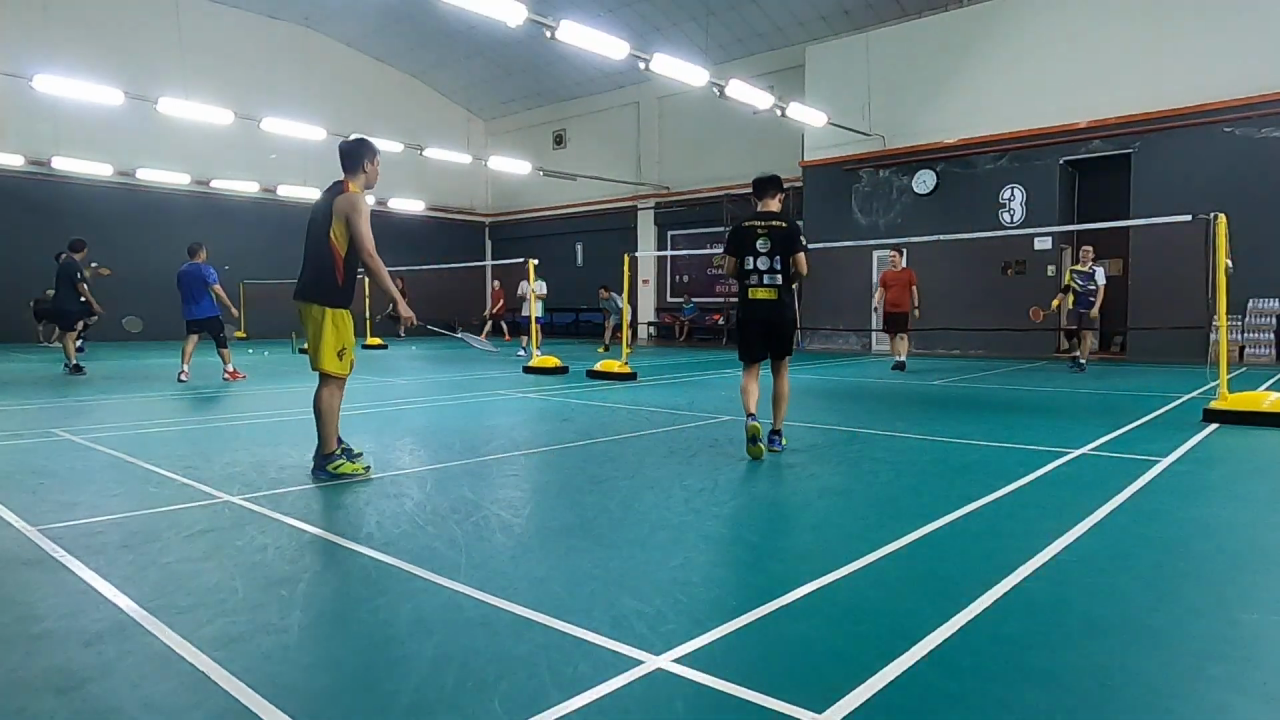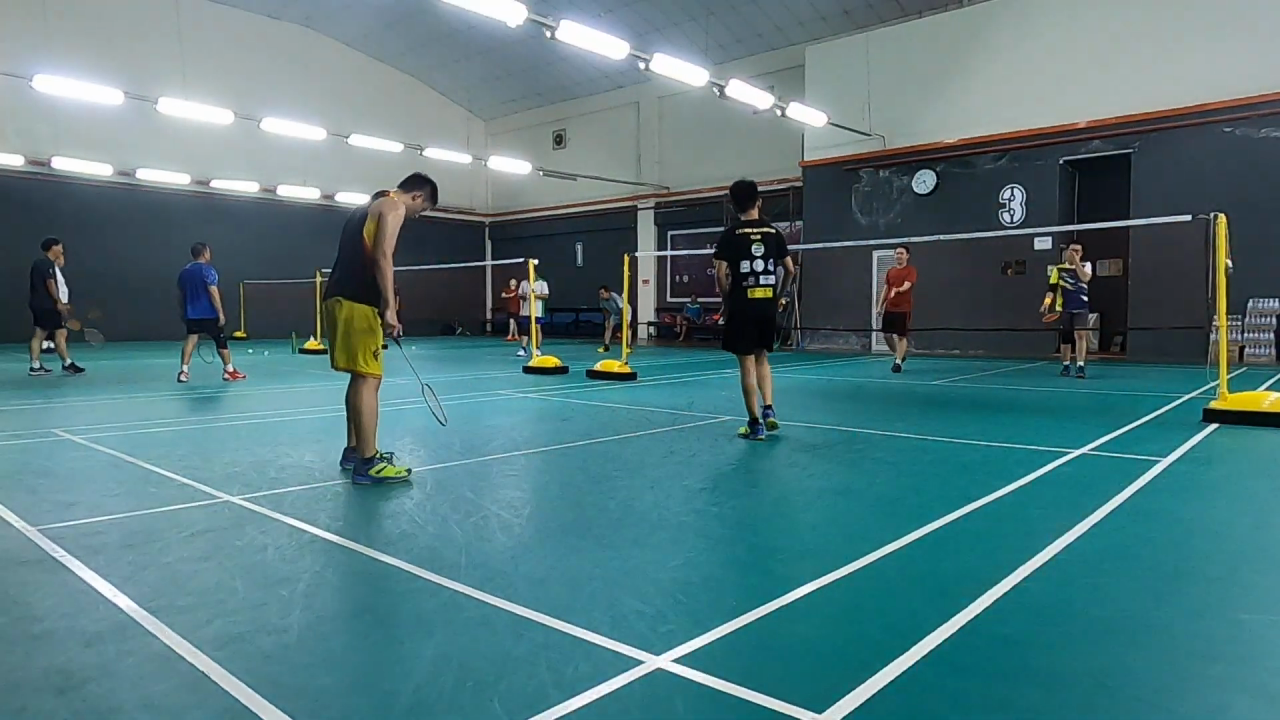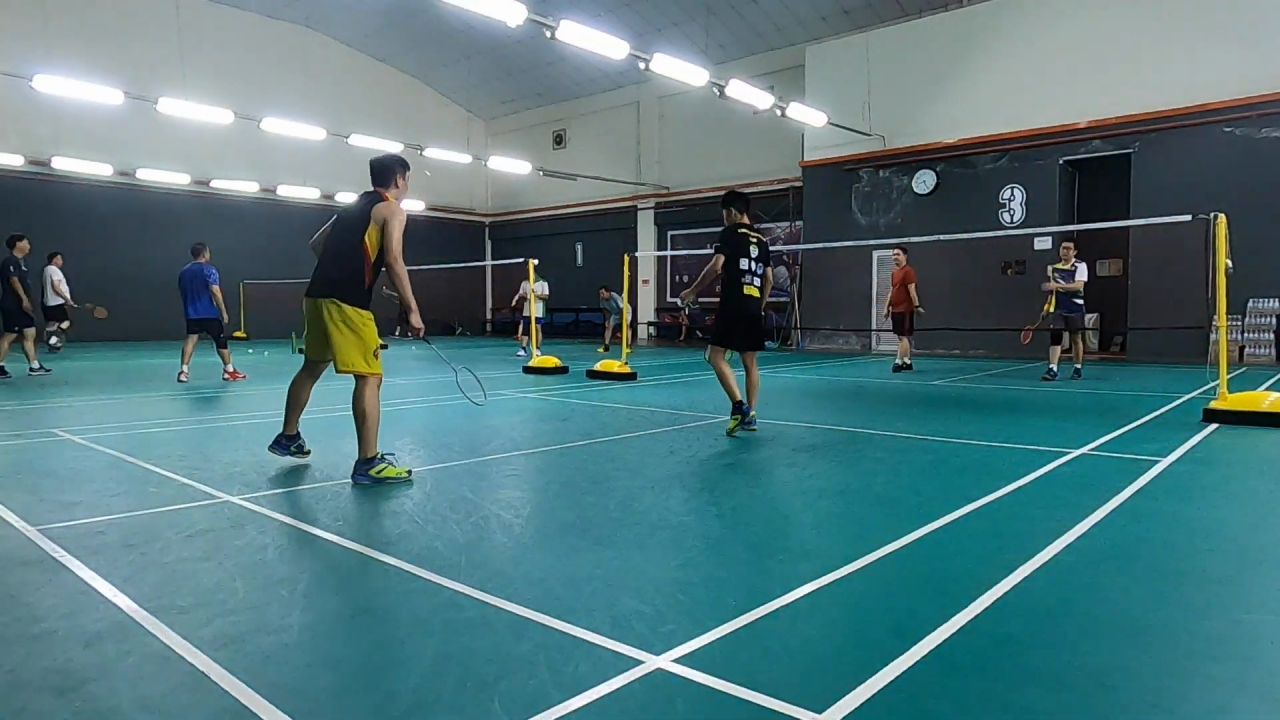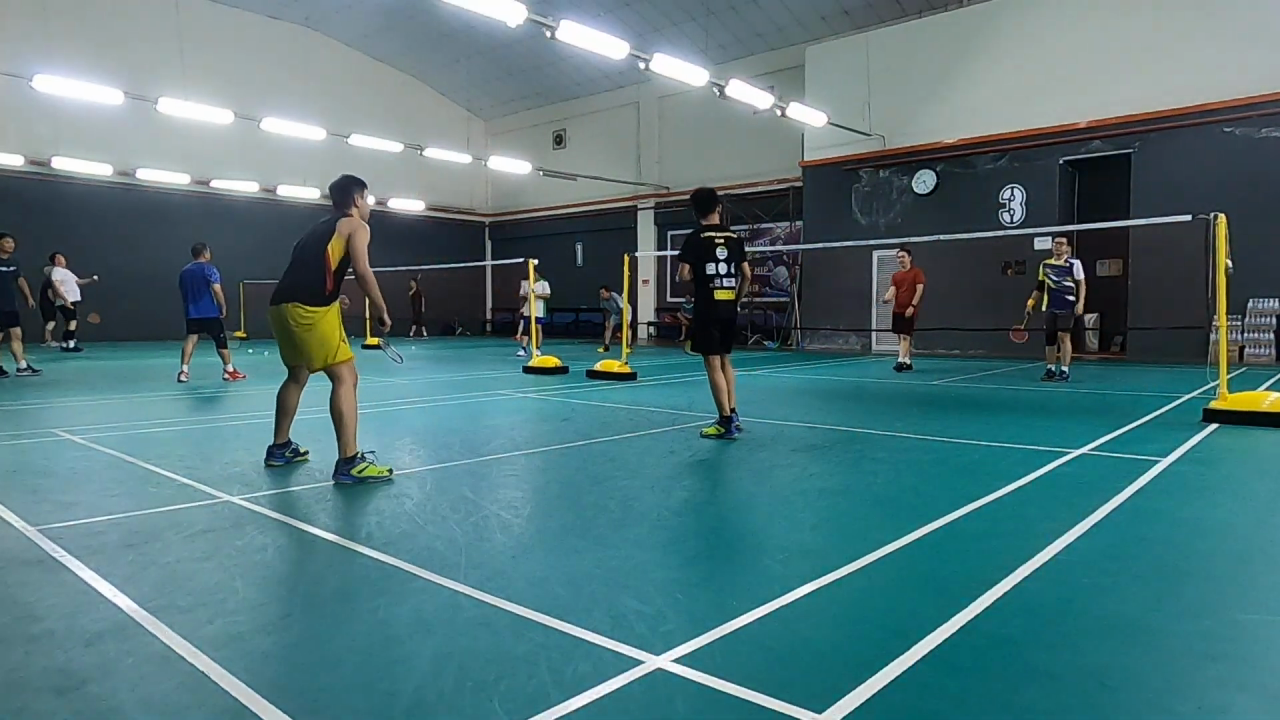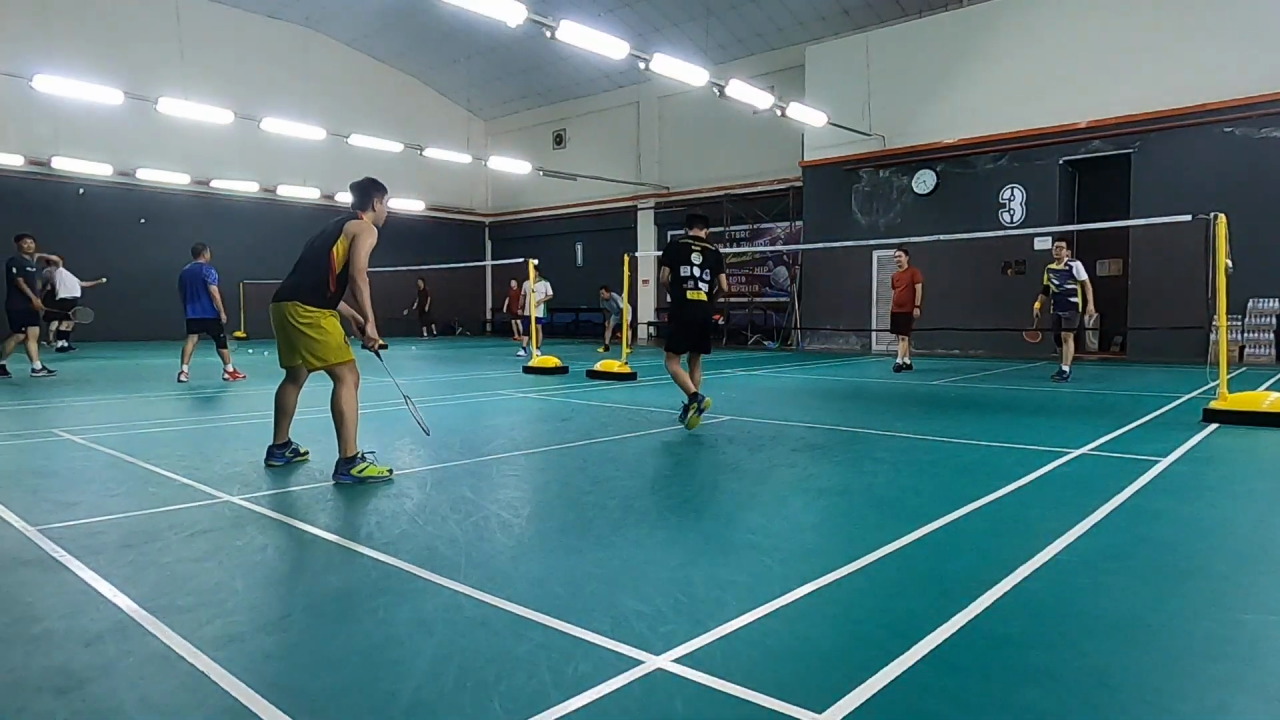
dt=0.7s
person 1, frame 1
left shoulder: (330, 197)
right shoulder: (354, 199)
right elbow: (368, 257)
right wrist: (398, 301)
left hip: (314, 296)
right hip: (329, 301)
left knee: (336, 374)
right knee: (332, 377)
left ankle: (332, 443)
right ankle: (328, 459)
person 1, frame 2
left shoulder: (370, 206)
right shoulder: (394, 205)
right elbow: (382, 257)
right wrist: (389, 307)
left hip: (338, 297)
right hip: (356, 301)
left knee: (360, 376)
right knee: (368, 380)
left ankle: (355, 450)
right ankle: (367, 462)
person 1, frame 3
left shoulder: (353, 208)
right shoulder: (392, 209)
left elbow: (316, 244)
right elbow: (394, 261)
right wrist: (413, 310)
left hip: (318, 296)
right hip: (348, 304)
left knee: (312, 368)
right knee: (369, 378)
left ankle: (288, 437)
right ankle: (368, 463)
person 1, frame 4
left shoulder: (321, 228)
right shoulder: (356, 226)
right elbow: (362, 271)
left wrist: (330, 298)
right wrist: (382, 311)
left hip: (281, 304)
right hip: (307, 308)
left knee: (298, 374)
right knee: (345, 376)
left ankle: (280, 447)
right ankle: (349, 462)
person 1, frame 5
left shoulder: (337, 226)
right shoulder: (366, 228)
right elbow: (357, 274)
left wrist: (352, 316)
right wrist: (370, 322)
left hip: (284, 304)
right hip: (307, 309)
left knee: (296, 375)
right knee: (347, 377)
left ankle: (280, 448)
right ankle: (349, 462)
person 2, frame 1
left shoulder: (740, 229)
right shoulder: (789, 227)
left elbow: (729, 269)
right elbow: (801, 270)
left hip: (750, 308)
right hip: (780, 308)
left knee: (750, 370)
right knee: (780, 370)
left ankle: (751, 418)
right ankle: (776, 434)
person 2, frame 2
left shoulder: (731, 235)
right shoulder: (774, 233)
left elbow: (720, 274)
right elbow: (789, 270)
left wrist: (728, 300)
right wrist: (778, 296)
left hip: (742, 306)
right hip: (767, 306)
left knee: (747, 365)
right knee: (761, 358)
left ankle: (755, 424)
right ankle: (768, 409)
person 2, frame 3
left shoulder: (731, 233)
right shoulder: (761, 240)
left elbow: (716, 266)
right elbow: (768, 279)
left wrist: (693, 290)
left hip: (733, 304)
right hip: (754, 306)
left knee: (717, 356)
right knee: (750, 361)
left ankle: (740, 407)
right ankle: (750, 415)
person 2, frame 4
left shoulder: (695, 238)
right shoulder: (734, 238)
left elbow: (683, 275)
right elbow: (746, 276)
left hip: (707, 308)
right hip: (730, 308)
left knee: (713, 364)
right knee: (725, 361)
left ankle: (726, 422)
right ankle: (732, 414)
person 2, frame 5
left shoulder: (675, 245)
right shoulder: (714, 251)
left elbow: (664, 279)
right elbow: (723, 287)
left hip: (682, 310)
right hip: (705, 311)
left knee: (672, 361)
right knee: (695, 361)
left ankle: (696, 397)
right ankle: (690, 408)
